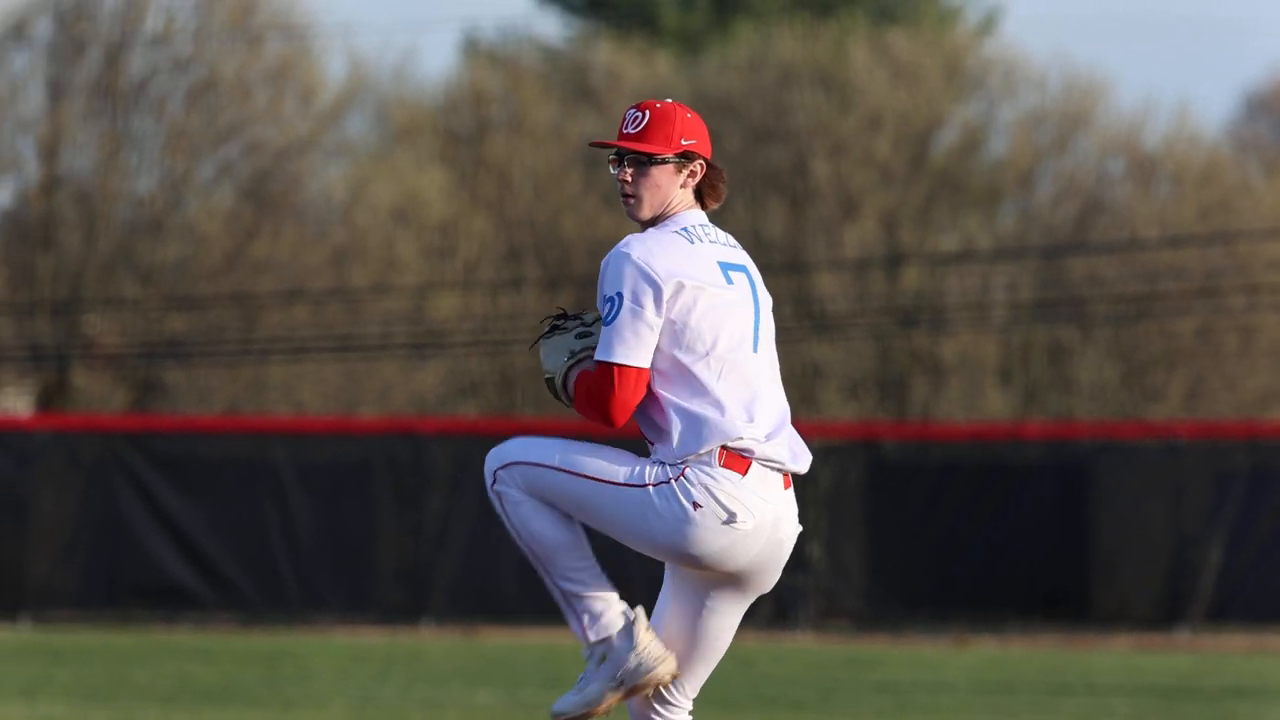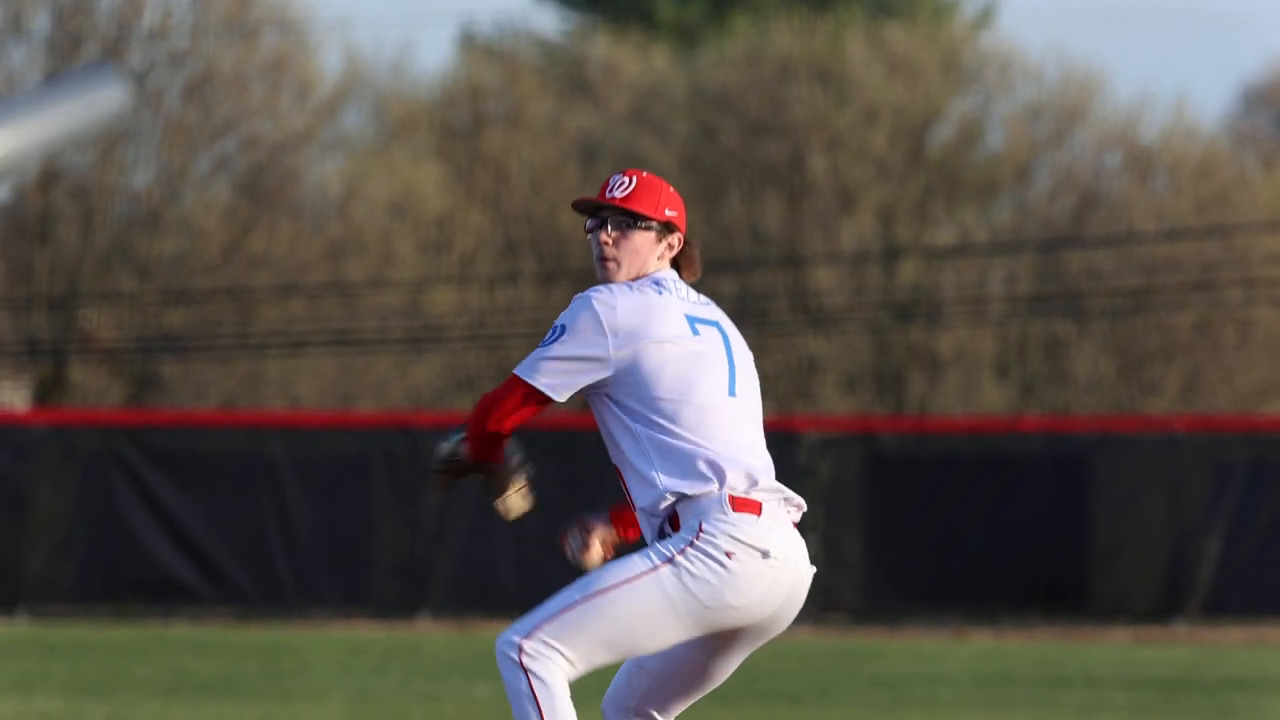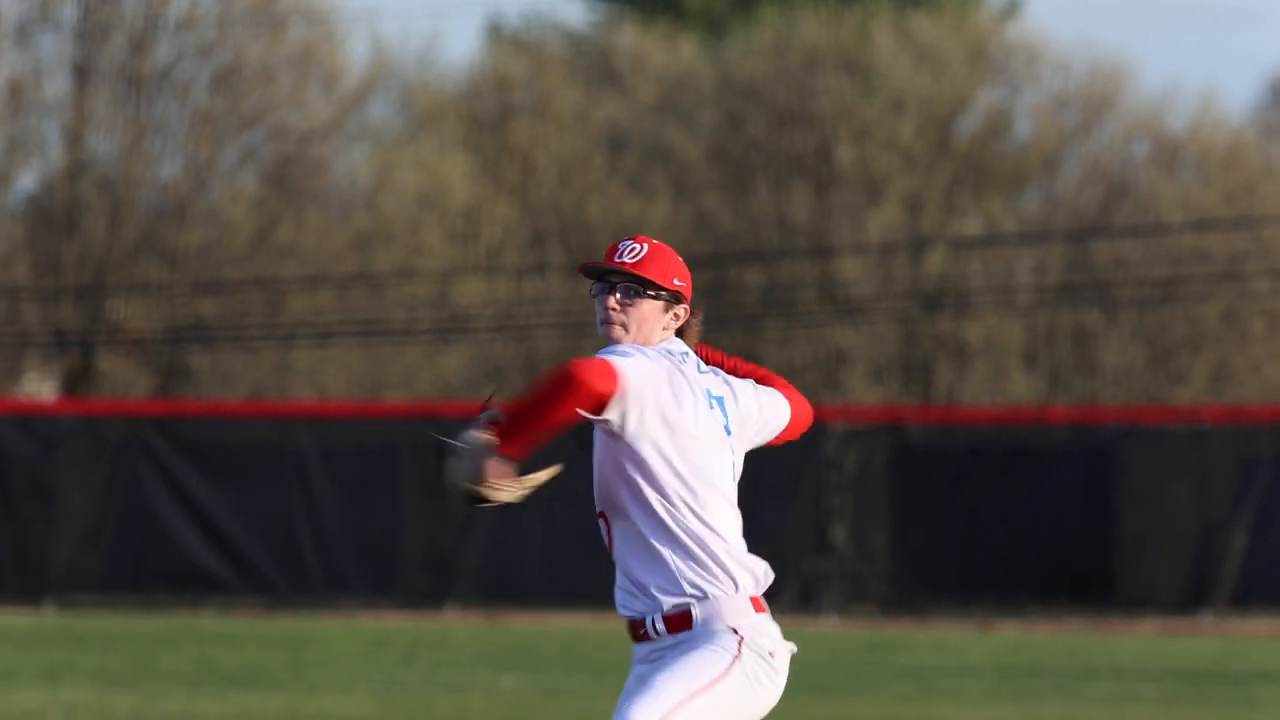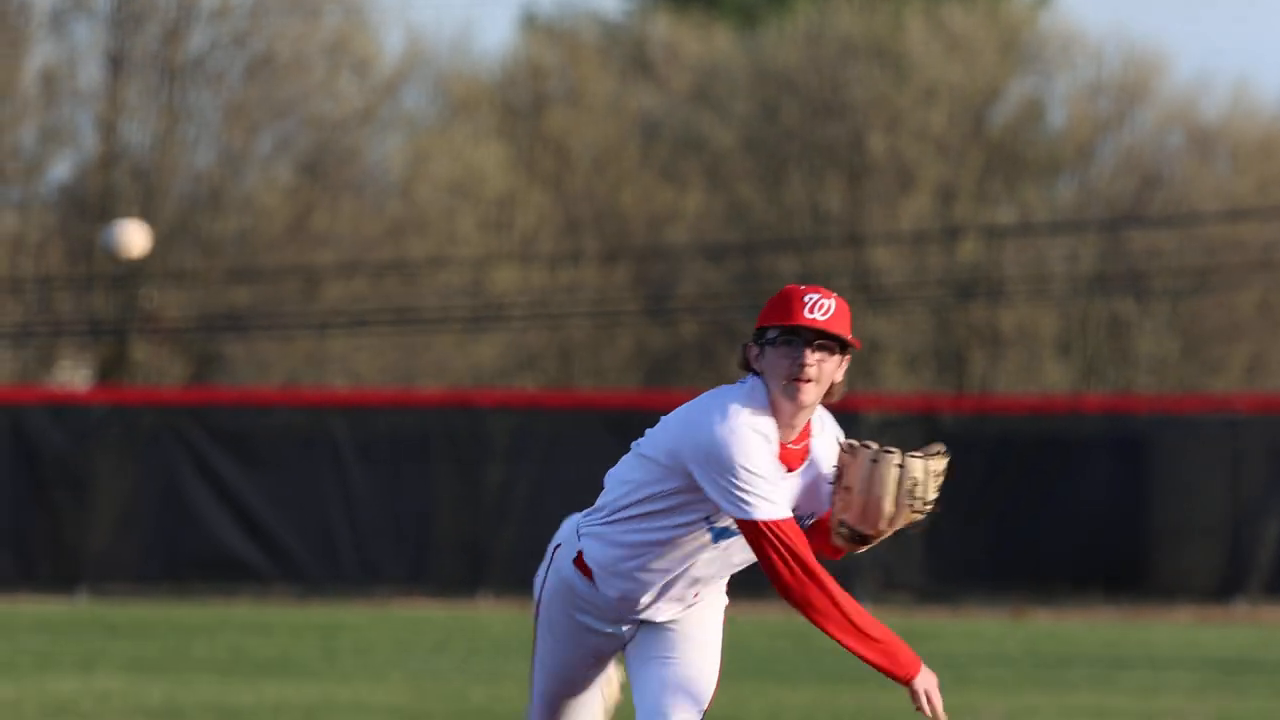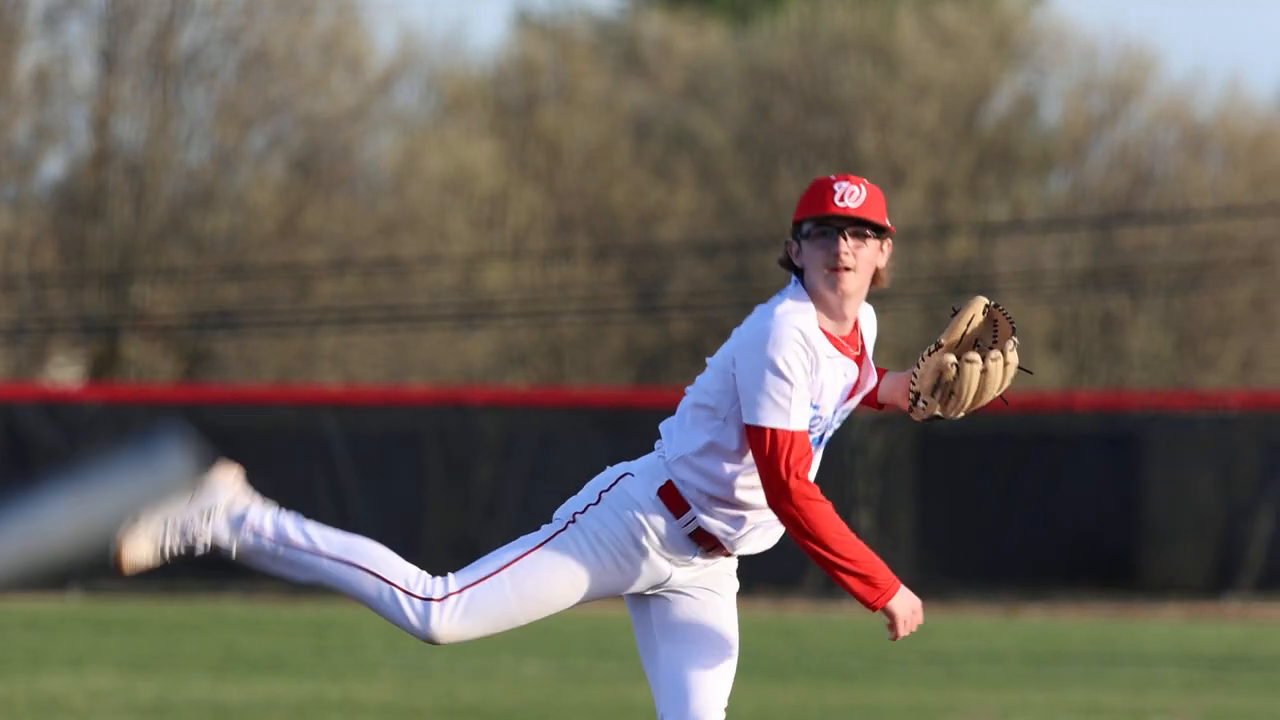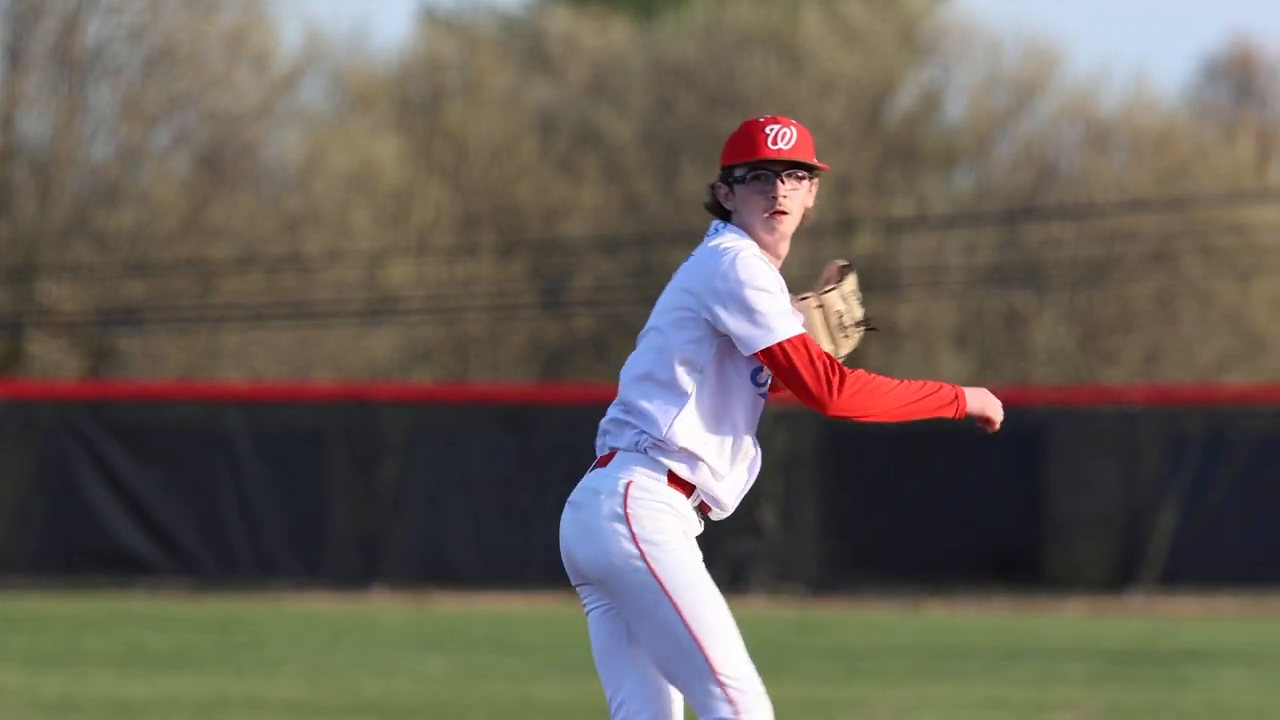
dt=0.3s
person 1, frame 1
left shoulder: (638, 256)
right shoulder: (735, 258)
left elbow: (615, 402)
left wrist: (570, 377)
right wrist: (611, 344)
left hip: (707, 499)
right hip: (773, 513)
left knee: (508, 465)
left ankle: (618, 642)
person 1, frame 2
left shoulder: (606, 310)
right shoulder: (713, 325)
left elbow: (500, 409)
left wrist: (482, 450)
right wrist: (616, 526)
left hip: (730, 558)
left knee: (523, 652)
person 1, frame 3
left shoulder: (641, 370)
right shoulder: (723, 391)
left elbow: (583, 381)
right elbow: (797, 412)
left wrist: (502, 445)
left hip: (724, 646)
person 1, frame 4
left shoulder: (823, 434)
right shoulder: (732, 434)
right elbow: (805, 576)
right wrist: (906, 666)
left hip: (679, 609)
right hip: (593, 575)
right ankle: (595, 683)
person 1, frame 5
left shoulder: (859, 321)
right shoulder: (784, 334)
right elbow: (787, 491)
left wrist: (876, 386)
right wrist: (881, 588)
left hip: (700, 569)
right hip: (636, 523)
right knee: (431, 609)
right ankle: (221, 518)
person 1, frame 6
left shoulder: (721, 265)
right shoulder: (734, 267)
right elbow: (830, 392)
left wrist: (766, 366)
right wrist: (955, 397)
left hip: (609, 519)
right hip: (630, 515)
